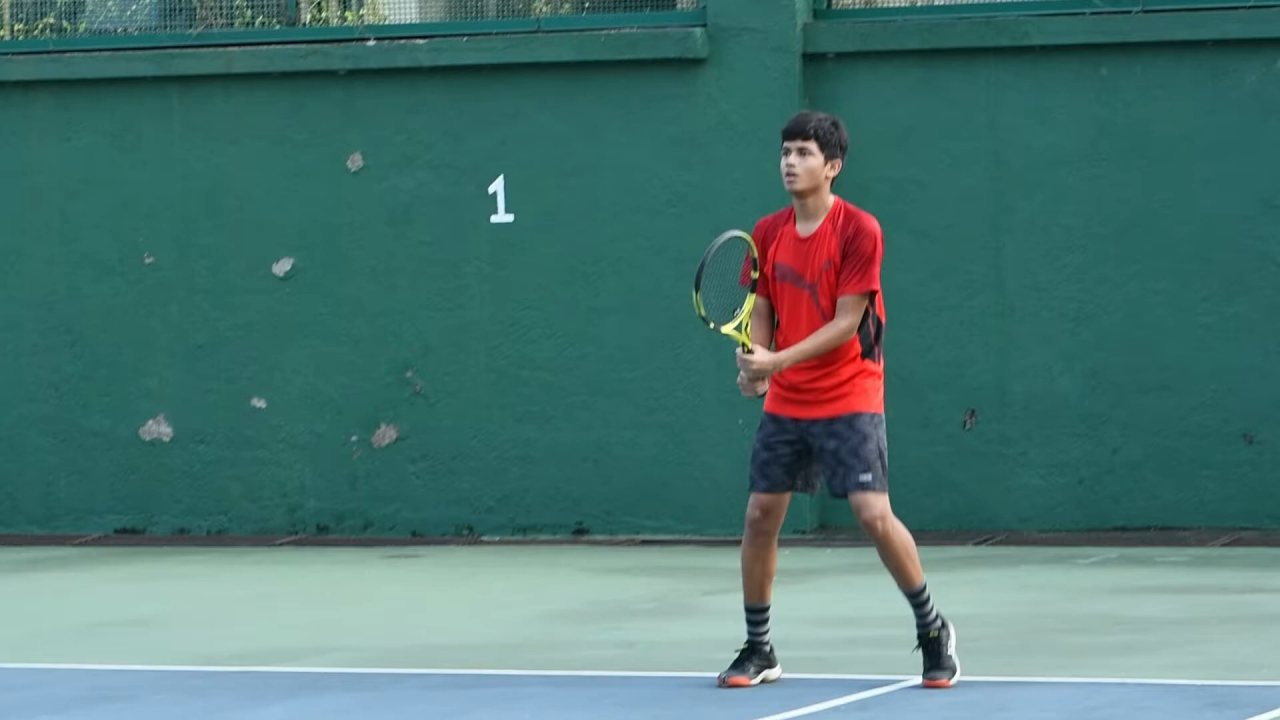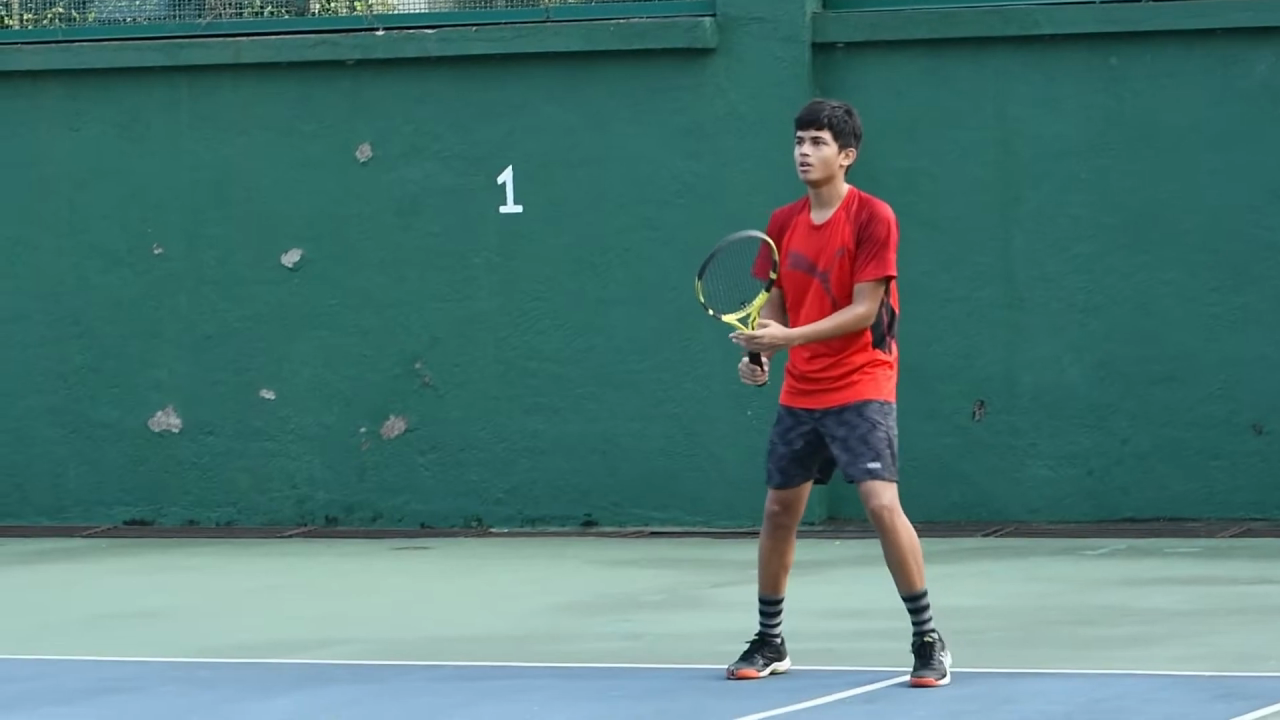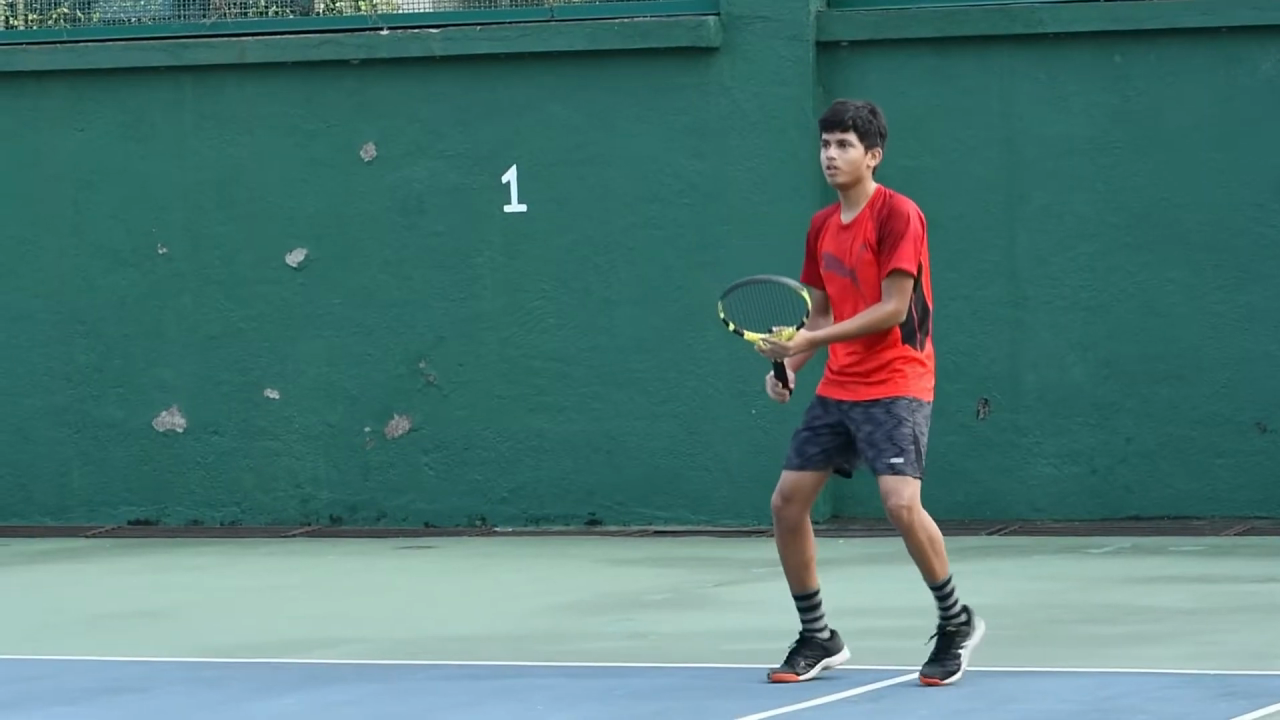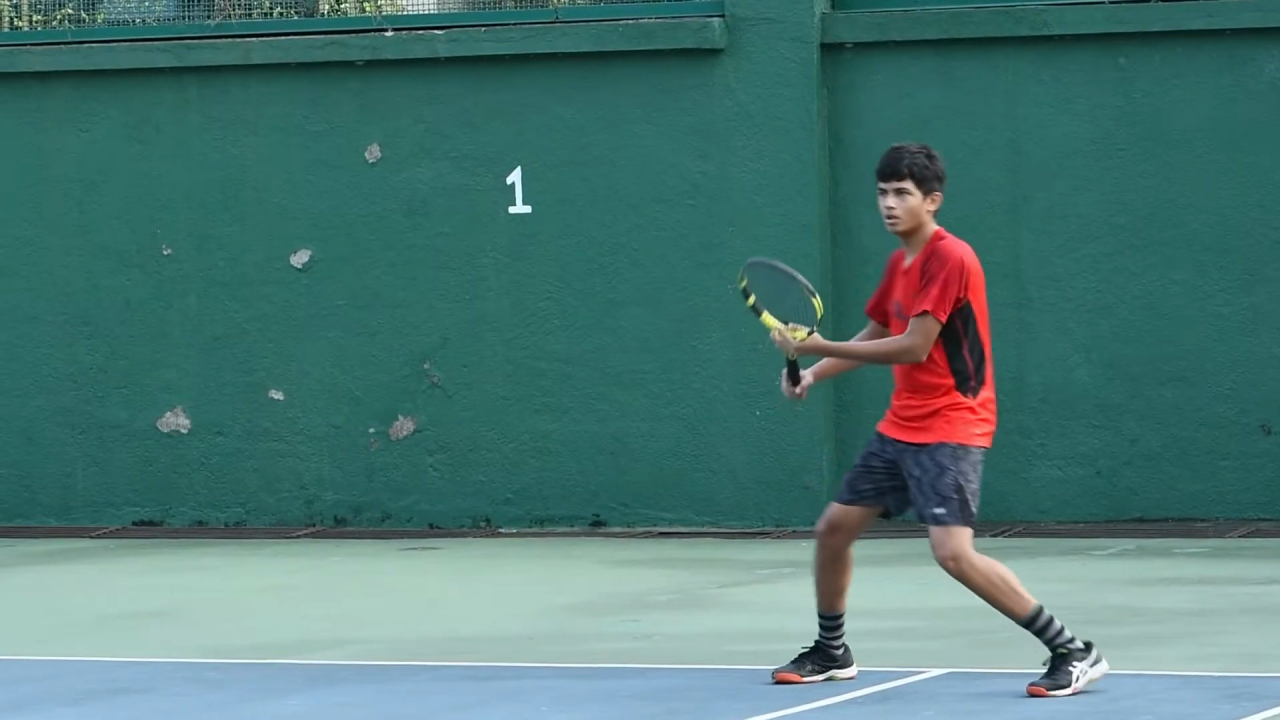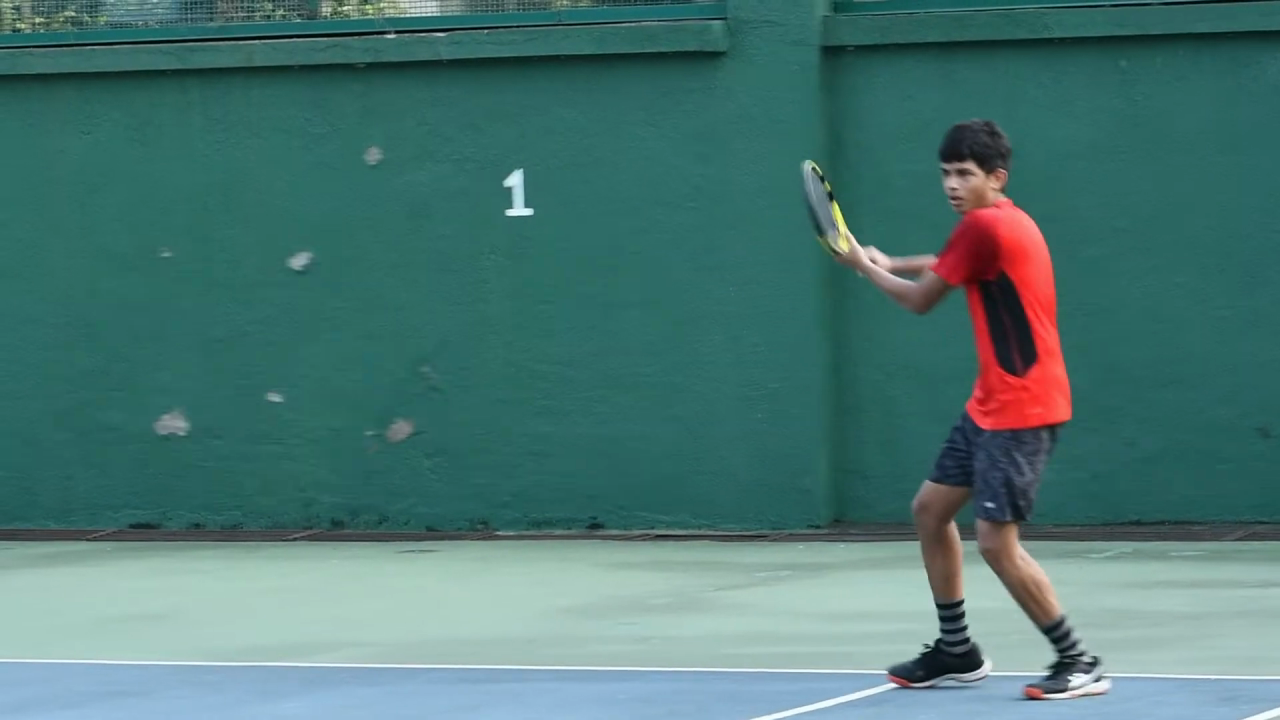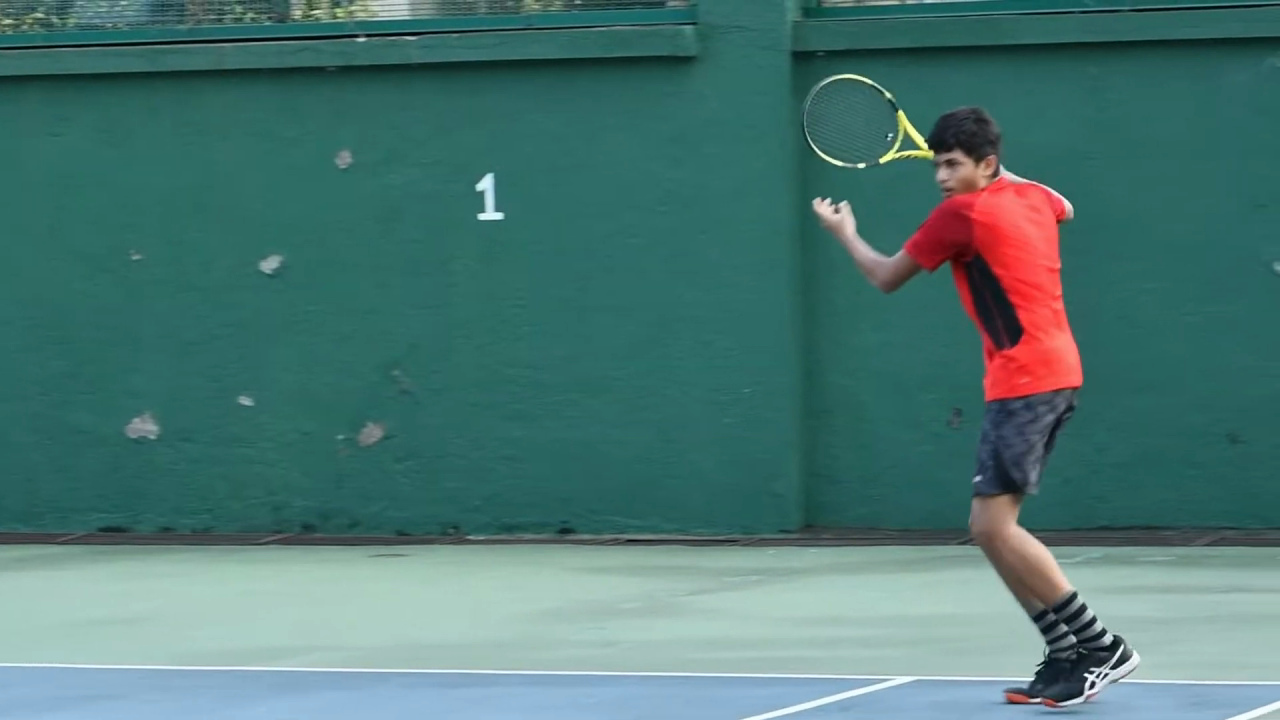
dt=0.5s
person 1, frame 1
left shoulder: (860, 230)
right shoulder: (768, 232)
left elbow: (846, 323)
left wrist: (778, 360)
right wrist: (754, 364)
left hip: (849, 399)
right hip: (785, 403)
left knee: (873, 515)
right knee: (759, 517)
left ankle: (932, 628)
right ankle: (758, 649)
person 1, frame 2
left shoulder: (874, 217)
right shoulder: (782, 222)
left elbow: (864, 311)
left wrist: (788, 337)
right wrist: (757, 351)
left hip: (861, 389)
right hip: (799, 393)
left knee: (881, 505)
right knee: (778, 513)
left ankle: (928, 639)
right ankle: (769, 640)
person 1, frame 3
left shoulder: (899, 213)
right shoulder: (822, 225)
left elbow: (894, 307)
left wrist: (811, 338)
right wrist: (791, 362)
left hip: (897, 384)
right hip: (838, 387)
left knee: (900, 503)
right knee: (786, 503)
left ankle: (956, 622)
right ankle: (817, 638)
person 1, frame 4
left shoulder: (949, 257)
right shoulder: (897, 263)
left elbow: (914, 347)
right elbow: (873, 335)
left wrist: (824, 346)
right wrist: (813, 372)
left hip: (953, 428)
right hip: (899, 428)
left knee: (953, 553)
right knee: (832, 529)
left ankle: (1074, 651)
right ankle: (830, 650)
person 1, frame 5
left shoulder: (985, 224)
right shoulder: (1007, 220)
left elbow: (920, 301)
left wrist: (864, 265)
right wrist: (894, 263)
left hip: (1023, 408)
right hip: (990, 404)
left knee: (997, 542)
right knee: (930, 510)
left ankle: (1081, 663)
right ankle: (957, 646)
person 1, frame 6
left shoulder: (959, 213)
right shoulder: (1034, 199)
left elbow: (886, 278)
right elbow: (1065, 207)
left wrist: (843, 232)
right wrist: (1006, 176)
left hip: (1025, 383)
right hip: (1045, 379)
left knee: (993, 525)
right knee: (987, 526)
left ankle: (1102, 647)
right ankle: (1064, 654)
